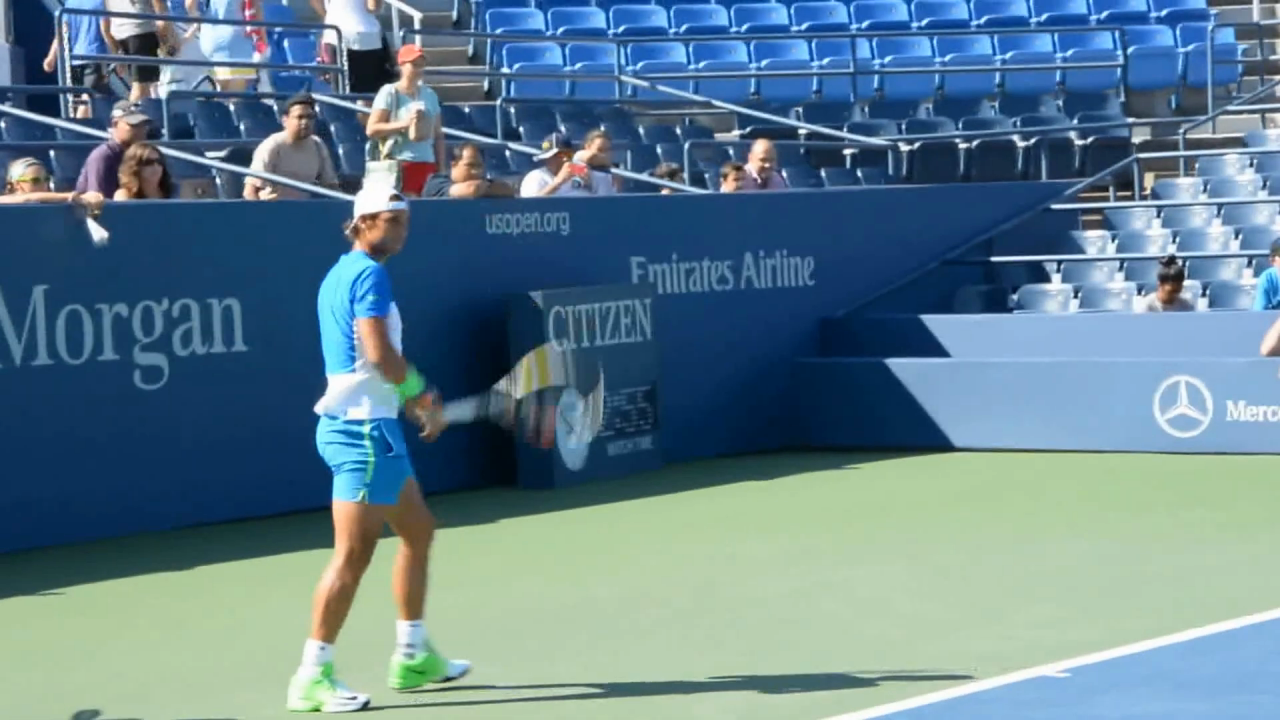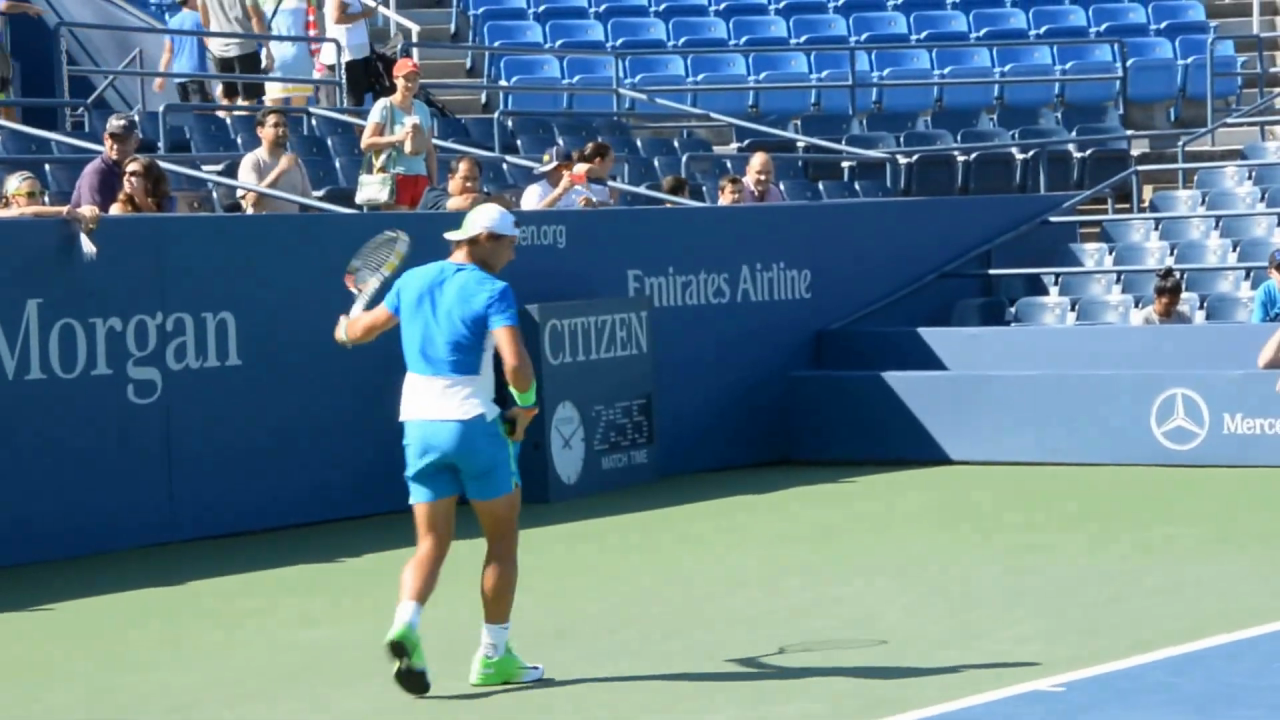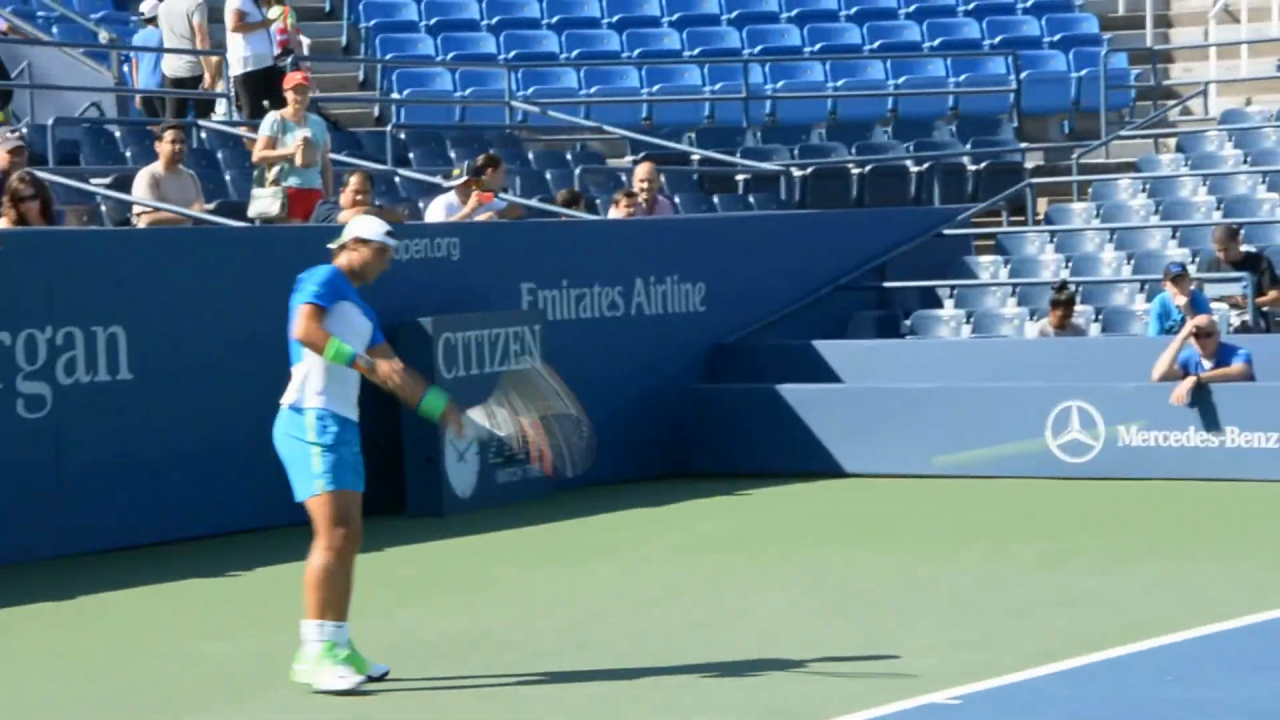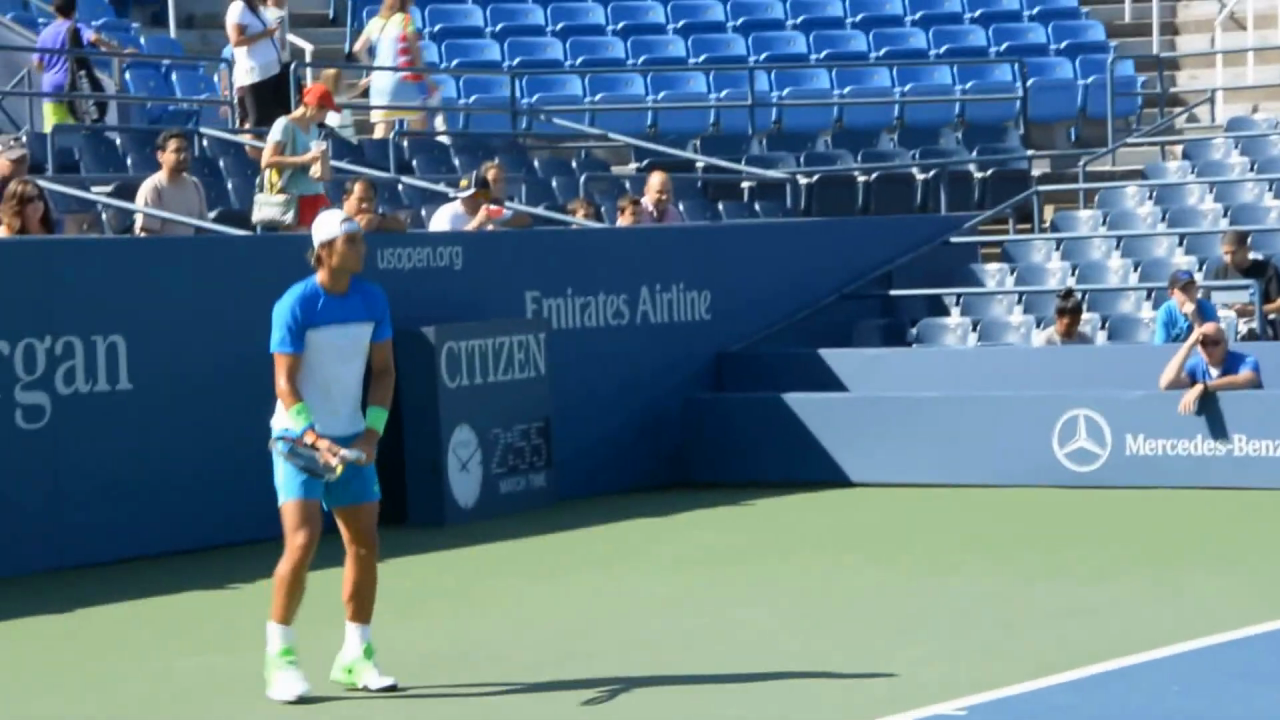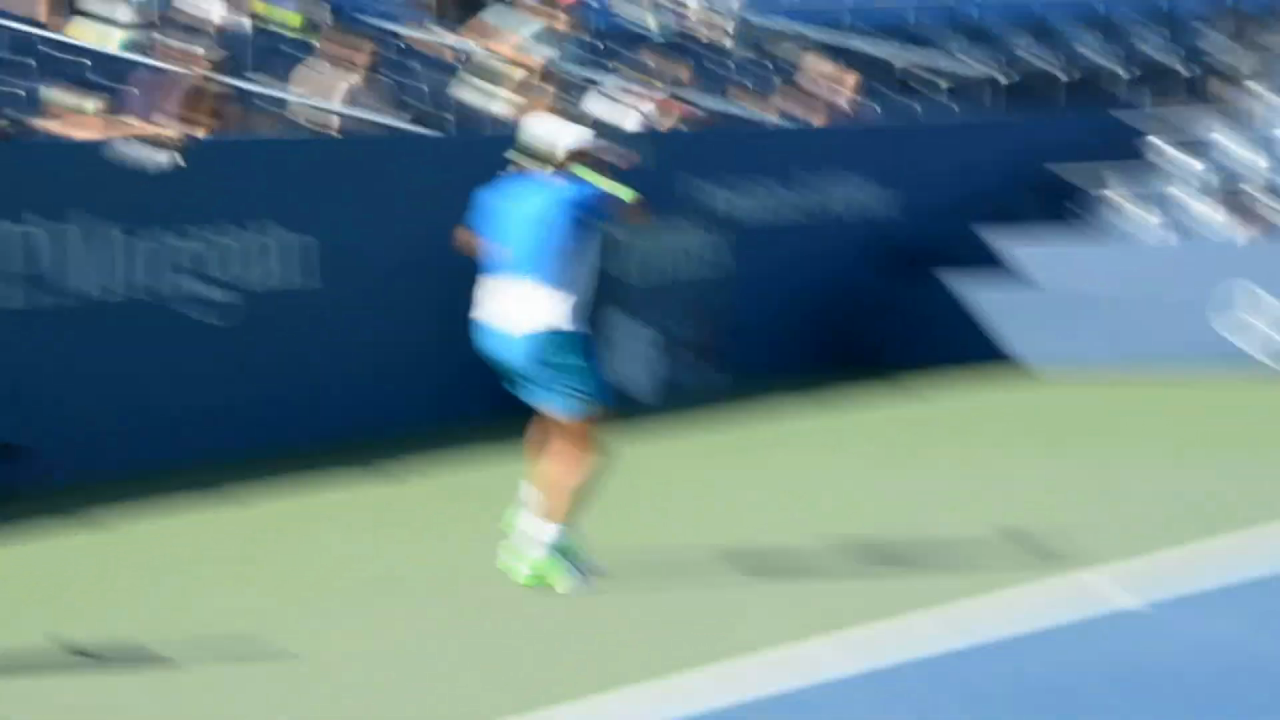
dt=1s
person 1, frame 1
left shoulder: (345, 274)
right shoulder: (367, 273)
right elbow: (380, 355)
left wrist: (412, 398)
right wrist: (420, 394)
left hip: (371, 427)
right hip: (361, 430)
left knee: (418, 532)
right knee: (353, 555)
left ankle: (413, 657)
right ankle: (312, 677)
person 1, frame 2
left shoulder: (413, 280)
right shoulder: (492, 291)
left elbow: (362, 330)
right elbow: (516, 363)
left wrist: (344, 327)
right wrist: (527, 406)
left hip: (420, 426)
right hip: (475, 426)
left knee: (432, 543)
right knee: (502, 544)
left ankle: (406, 627)
right ankle: (493, 656)
person 1, frame 3
left shoulder: (358, 307)
right shoulder: (319, 279)
left elbow: (393, 369)
right elbow: (302, 331)
left wrist: (441, 406)
right wrist: (362, 362)
left hip: (337, 425)
right hip: (311, 422)
left knee: (345, 539)
right knee: (333, 536)
left ankle: (337, 651)
right ankle: (315, 654)
person 1, frame 4
left shoulder: (372, 297)
right shoulder: (294, 304)
left elbow: (383, 369)
right elbow: (285, 385)
left wrist: (373, 431)
right wrist: (316, 440)
left hip: (352, 440)
right hip: (299, 440)
left knee: (364, 548)
right knee: (301, 545)
left ankle: (355, 656)
right ankle: (281, 656)
person 1, frame 5
left shoulder: (497, 195)
right shoulder: (577, 194)
left elbow: (473, 243)
right elbow: (614, 209)
left hip: (496, 328)
right hip: (548, 335)
left knee: (555, 423)
right knee: (581, 446)
left ankle: (535, 531)
right ankle: (541, 548)
